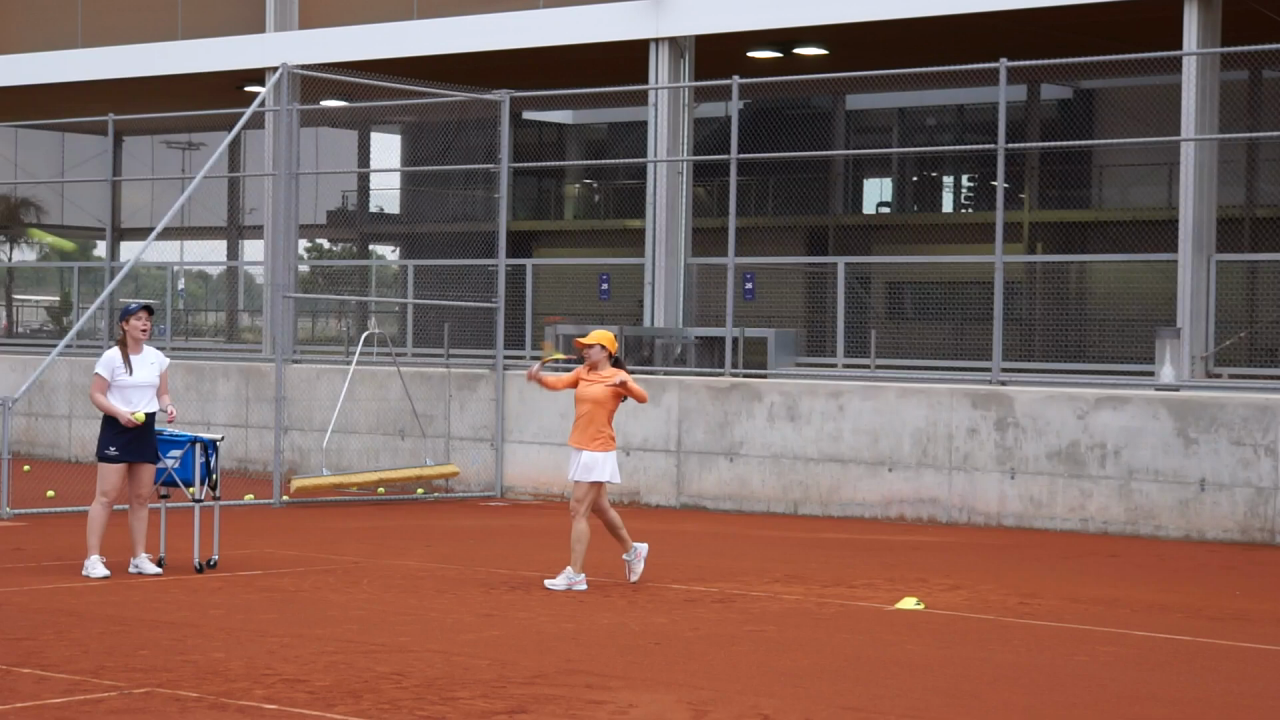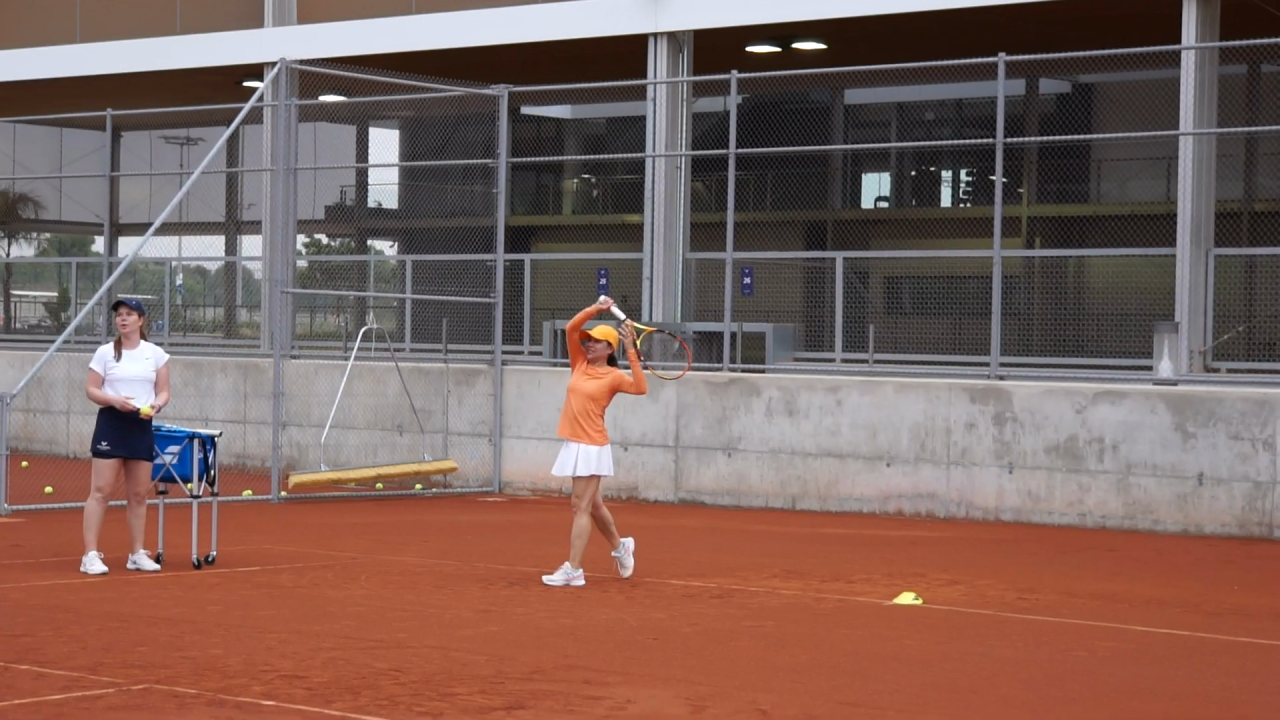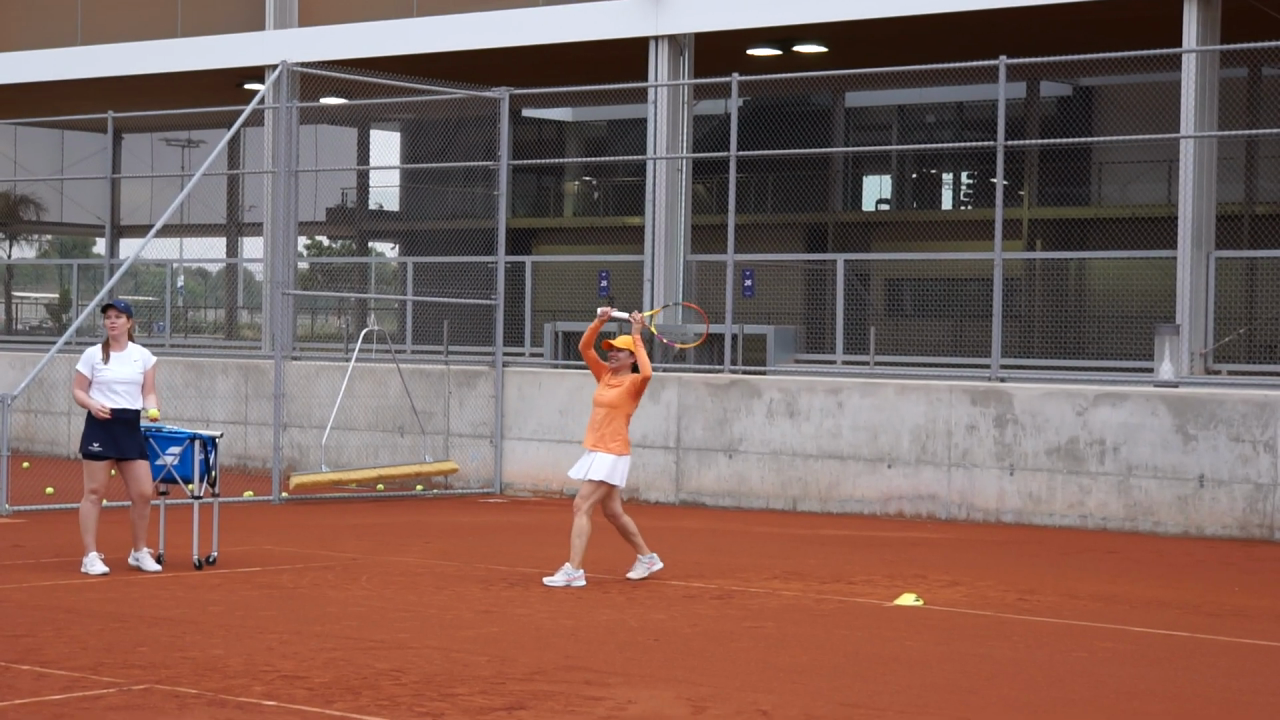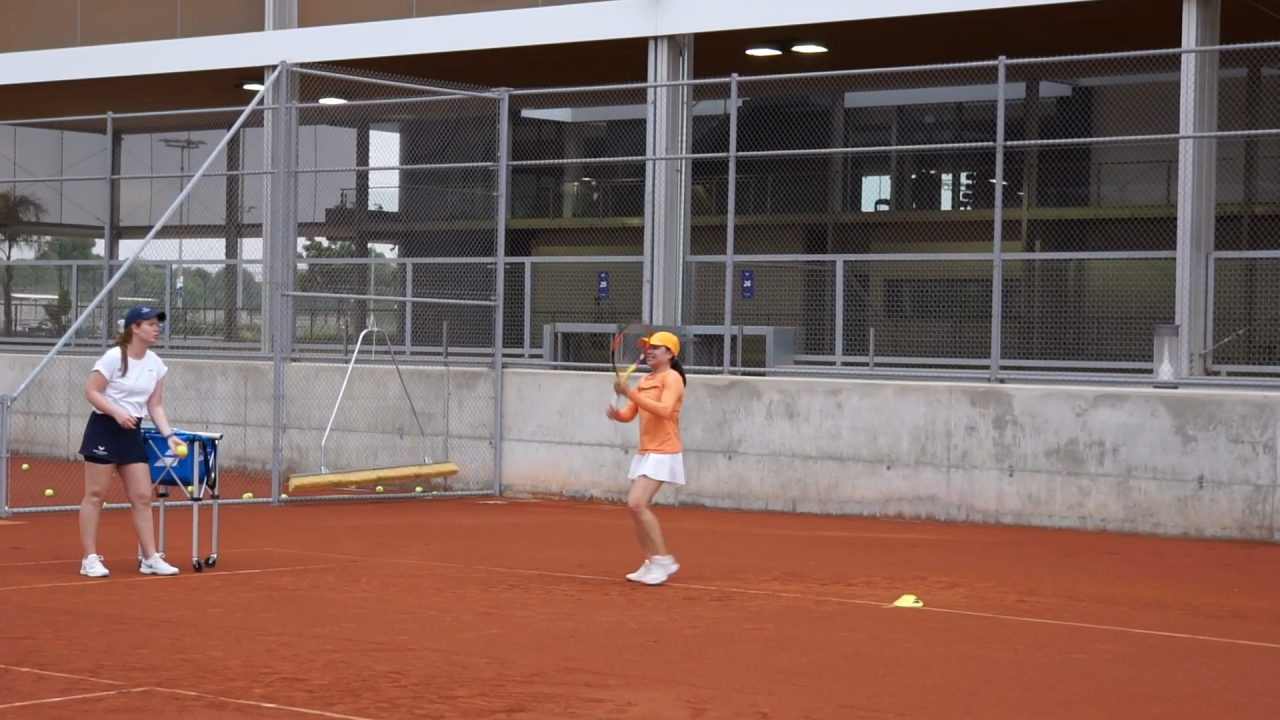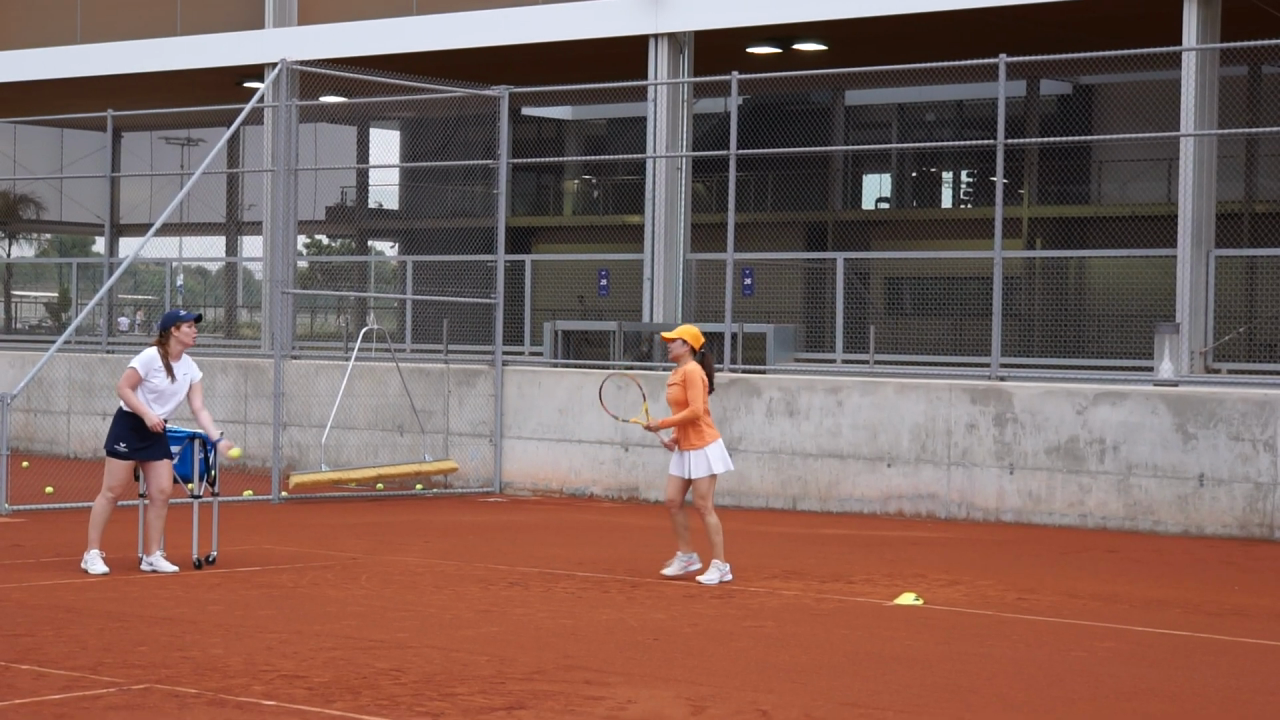
dt=0.4s
person 1, frame 1
left shoulder: (157, 358)
right shoulder: (111, 357)
left elbow: (162, 393)
right elbow: (96, 395)
left wrist: (169, 407)
right wrist: (119, 413)
left hip: (145, 432)
right hip: (116, 430)
left knee: (141, 498)
right knee: (106, 496)
left ankle: (139, 558)
right ankle: (92, 560)
person 1, frame 2
left shoulder: (156, 354)
right shoulder: (105, 352)
left elbow: (163, 391)
right elbow: (91, 389)
left wrist: (156, 405)
right wrist: (114, 399)
left hip: (142, 427)
right hip: (111, 423)
left knee: (139, 495)
right knee: (101, 492)
left ankle: (137, 555)
right ankle: (90, 556)
person 1, frame 3
left shoulder: (144, 356)
right shoulder: (93, 354)
left elbow: (149, 393)
right elbow: (77, 391)
left wrist: (153, 410)
right wrist: (92, 405)
left hip: (131, 428)
right hip: (100, 427)
left knee: (144, 494)
right knee: (94, 493)
left ankle: (140, 552)
right ankle: (90, 556)
person 1, frame 4
left shoulder: (157, 364)
right shoulder: (113, 357)
left elbow: (155, 406)
right elbow: (91, 392)
left wrist: (169, 435)
right wrist: (116, 413)
left hip: (132, 434)
right hip: (103, 430)
left knee: (143, 497)
right knee: (95, 496)
left ankle: (150, 558)
right ankle: (90, 558)
person 1, frame 5
left shoulder: (190, 367)
right shoulder: (150, 356)
left elbow: (200, 409)
right elbow: (124, 389)
left wrist: (218, 439)
right wrist: (148, 414)
left hip: (156, 434)
right hip: (129, 428)
left knee: (162, 493)
right knee: (112, 492)
left ankle: (152, 556)
right ankle: (93, 553)
person 2, frame 1
left shoulder: (617, 376)
right shoulder: (581, 373)
left elbow: (643, 397)
right elbow: (556, 383)
left wrist: (624, 382)
right wrist: (538, 377)
left hip: (597, 452)
right hip: (581, 450)
left knee: (578, 510)
right knee: (599, 507)
left ankle: (574, 574)
right ankle: (633, 549)
person 2, frame 2
left shoulder: (614, 376)
right shoulder: (579, 364)
left elbow: (641, 388)
right elbow: (571, 329)
left wrist: (631, 349)
right wrist: (595, 309)
left hip: (591, 447)
right hip: (574, 444)
left knee: (580, 507)
right knee: (593, 504)
left ankle: (573, 570)
right ankle: (620, 547)
person 2, frame 3
left shoulder: (635, 382)
right shoulder: (606, 375)
left elbow: (645, 373)
right elbow: (584, 349)
left wrist: (635, 336)
right wrist: (598, 323)
left hip: (612, 456)
right hip: (597, 453)
left knee: (581, 508)
right knee: (612, 510)
left ankle: (573, 570)
right ankle: (647, 557)
person 2, frame 4
left shoulder: (673, 378)
right shoulder: (645, 379)
left elbow: (664, 411)
right elbow: (629, 415)
left wrist: (630, 393)
right wrist: (617, 412)
left hip: (663, 454)
right hip: (645, 453)
left knee: (637, 504)
right knee: (637, 507)
left ankle: (662, 558)
right ankle: (653, 562)
person 2, frame 5
left shoulder: (693, 371)
right shoulder: (676, 373)
left elbow: (695, 412)
left wrist: (662, 424)
right wrist: (674, 437)
left hip: (702, 448)
right hip: (685, 450)
left knee: (703, 507)
right knee: (672, 501)
left ankle: (720, 565)
right ankle: (685, 556)
